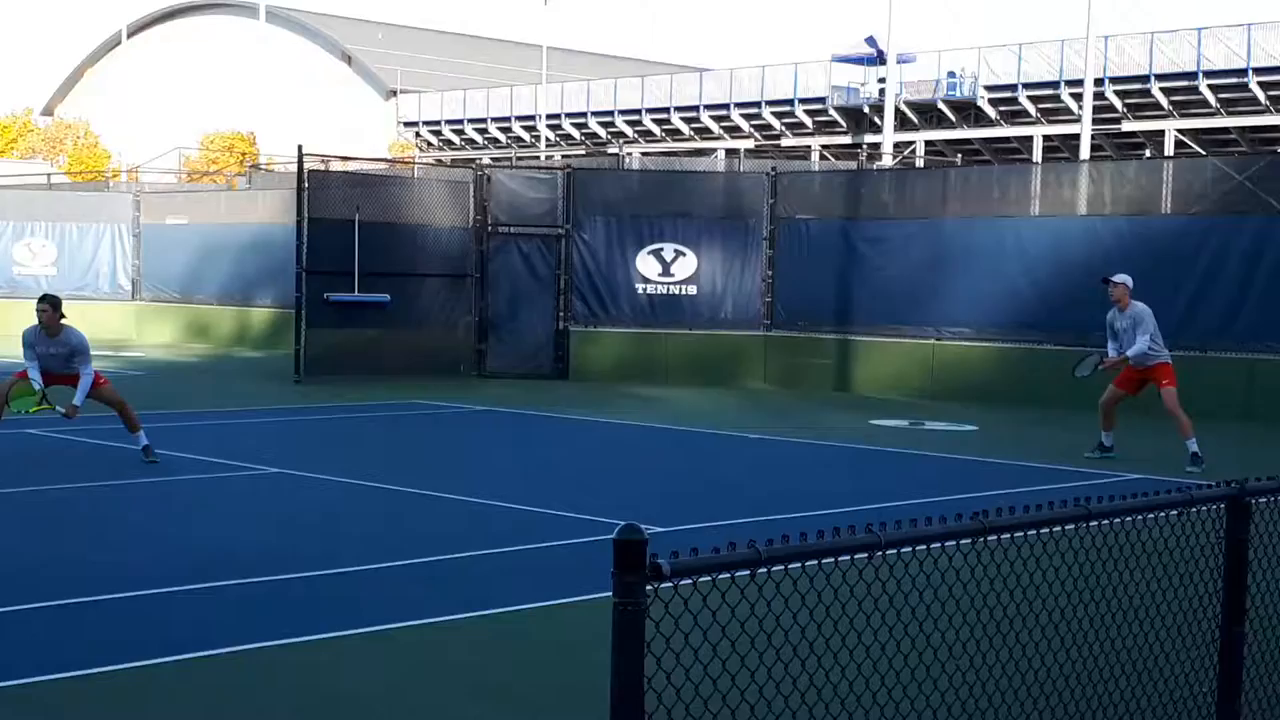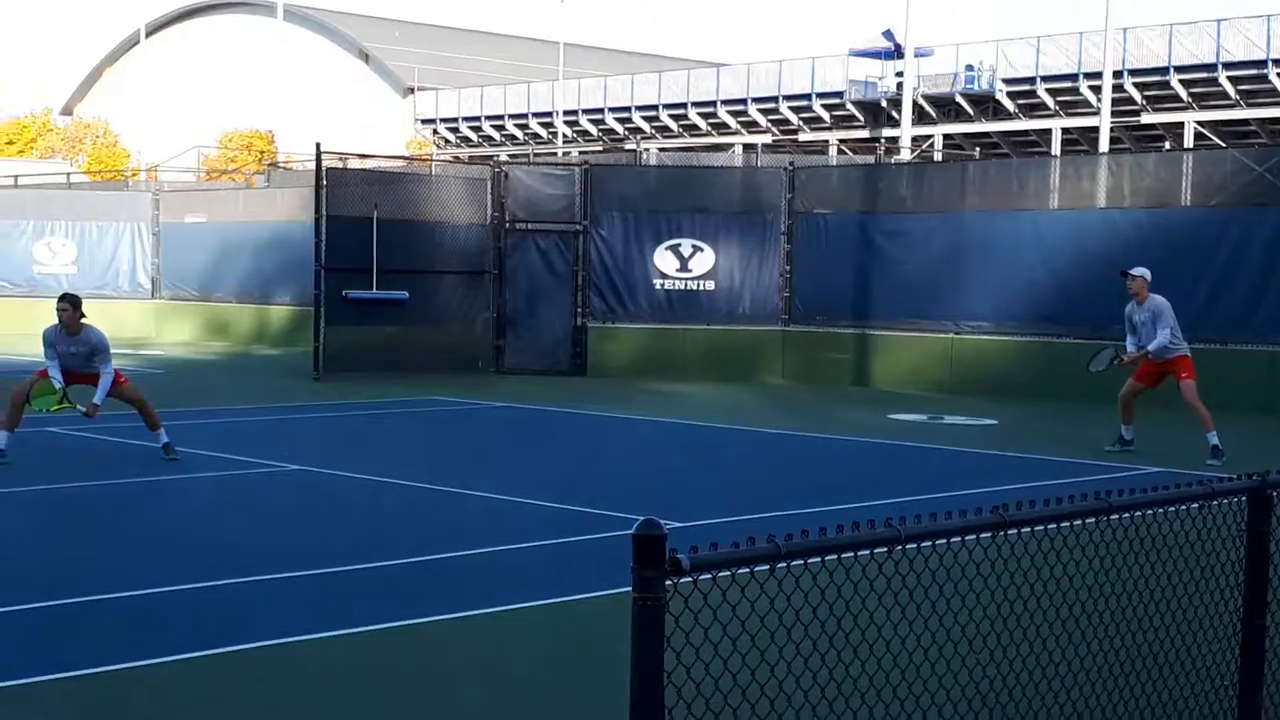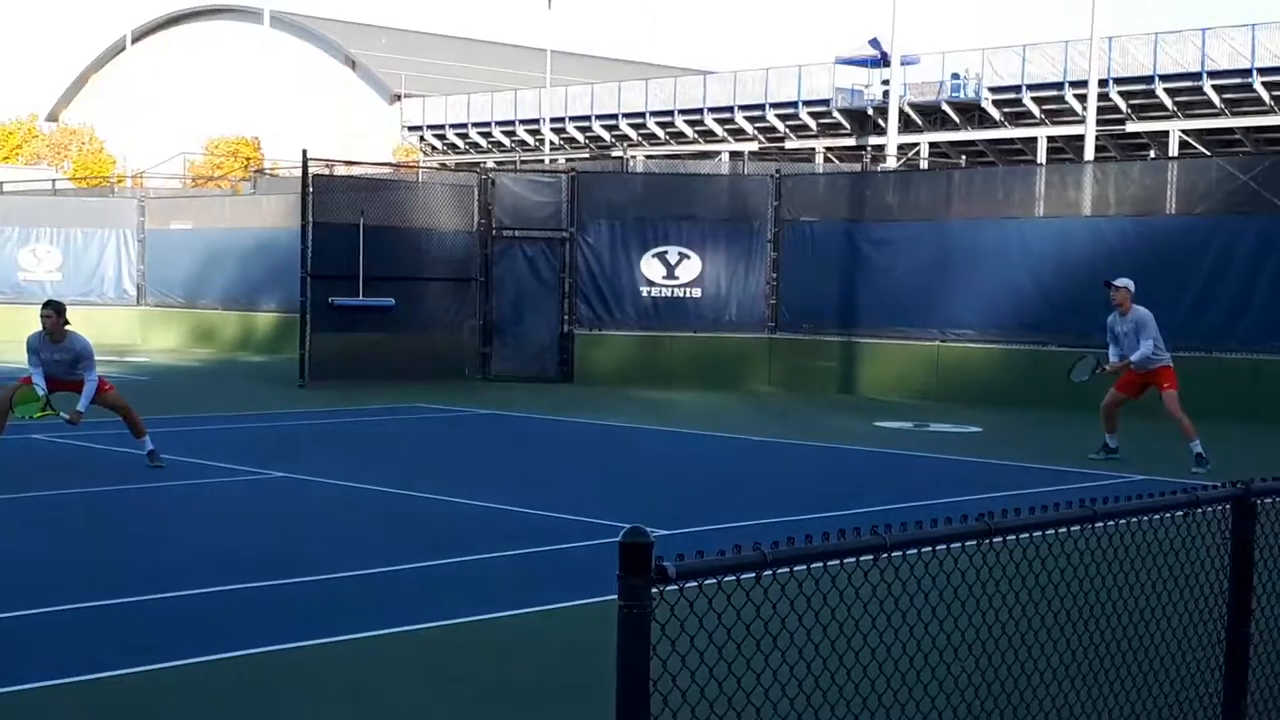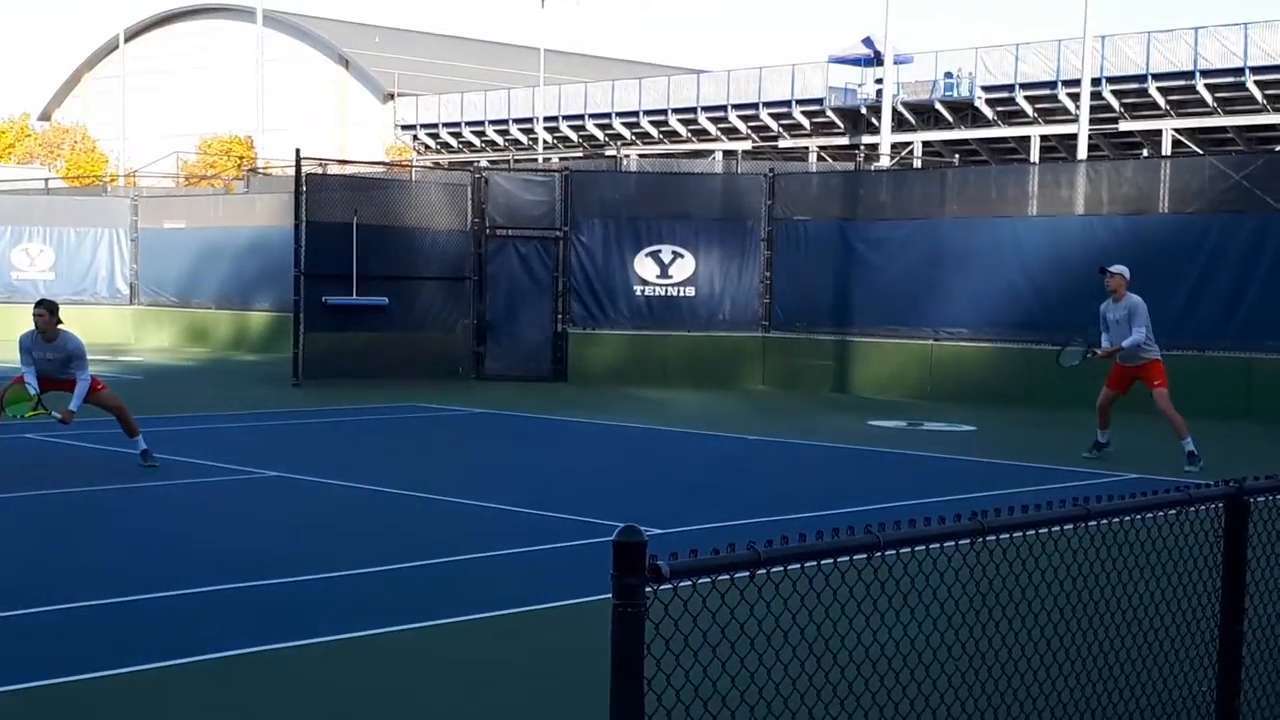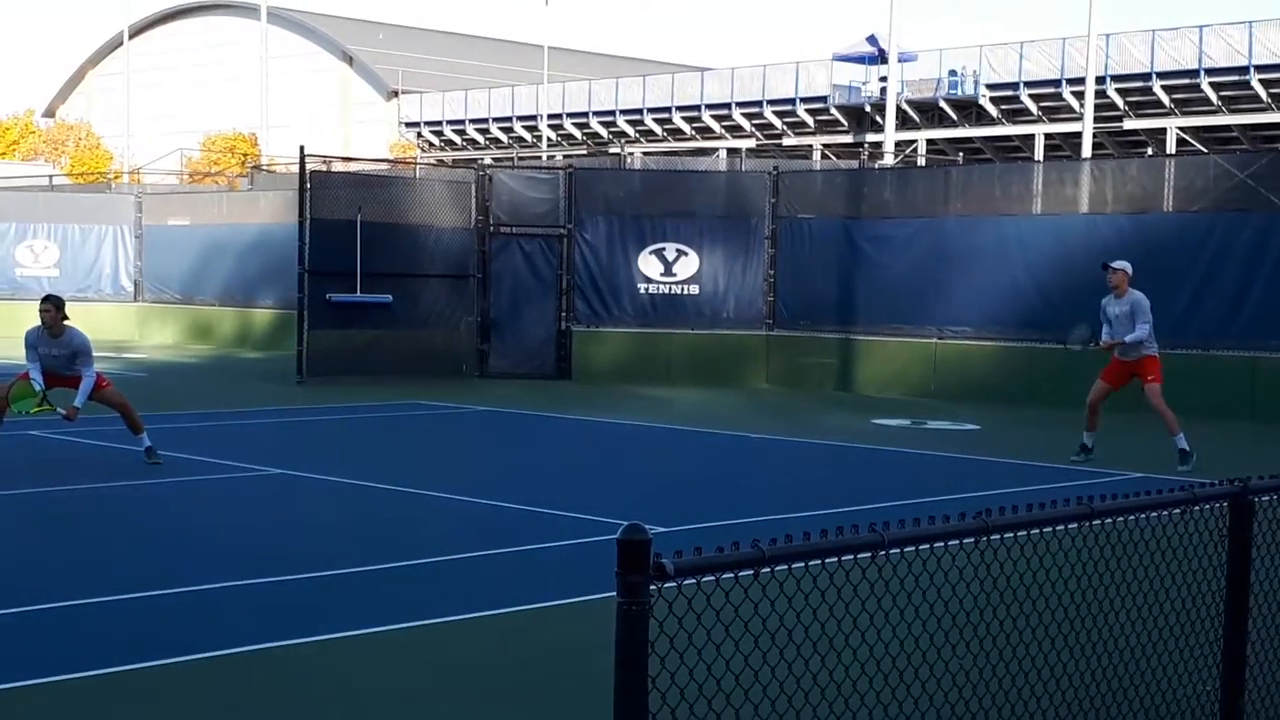
dt=0.2s
person 1, frame 1
left shoulder: (1141, 311)
right shoulder: (1111, 316)
left elbow: (1143, 345)
right elbow: (1113, 342)
left wrist: (1119, 360)
right wrist: (1111, 359)
left hip: (1158, 363)
right hip: (1135, 366)
left knee: (1172, 407)
right knee: (1105, 402)
left ankle: (1195, 455)
right ankle: (1106, 445)
person 1, frame 2
left shoulder: (1159, 304)
right shoulder: (1130, 310)
left elbow: (1163, 338)
right elbow: (1131, 336)
left wrist: (1140, 355)
right wrist: (1130, 354)
left hip: (1177, 356)
right hip: (1154, 360)
left knee: (1192, 399)
right knee: (1124, 396)
left ankle: (1216, 448)
right ankle: (1126, 439)
person 1, frame 3
left shoulder: (1142, 316)
right shoulder: (1112, 320)
left elbow: (1147, 349)
right elbow: (1113, 346)
left wrist: (1122, 364)
right wrist: (1113, 364)
left hip: (1159, 367)
right hip: (1136, 370)
left knee: (1174, 410)
right knee: (1107, 405)
left ankle: (1200, 456)
right ankle: (1111, 446)
person 1, frame 4
left shoulder: (1135, 303)
right shoulder: (1105, 308)
left elbow: (1138, 337)
right elbow: (1105, 334)
left wrist: (1114, 350)
right wrist: (1105, 350)
left hip: (1148, 361)
right hip: (1123, 363)
left knee: (1165, 408)
right knee: (1102, 405)
left ankle: (1192, 454)
right ankle: (1102, 441)
person 1, frame 5
left shoulder: (1138, 300)
right shoulder: (1106, 303)
left elbow: (1142, 333)
left wrist: (1116, 342)
right wrist: (1105, 341)
left hip: (1146, 357)
right hip: (1121, 359)
left knee: (1157, 404)
right knee: (1092, 401)
left ankle: (1184, 451)
right ankle: (1087, 446)
person 2, frame 1
left shoulder: (76, 339)
right shoulder: (29, 335)
left elbow: (86, 373)
right elbow: (32, 365)
left wrist: (76, 404)
right wrist: (38, 389)
left hip: (76, 373)
right hip: (43, 373)
left knee: (118, 401)
left ankle: (144, 445)
person 2, frame 2
left shoulder: (96, 338)
right shoulder: (50, 334)
left elbow: (107, 372)
right elbow: (53, 365)
left wrist: (96, 403)
right wrist: (58, 388)
left hip: (96, 372)
right hip: (63, 372)
left knee: (138, 400)
right knee: (19, 395)
left ankle: (164, 442)
person 2, frame 3
left shoulder: (80, 345)
right shoulder: (33, 341)
left elbow: (91, 379)
right elbow: (36, 372)
left wrist: (80, 410)
right wrist: (42, 395)
left hip: (80, 379)
right hip: (48, 379)
left knee: (123, 407)
left ankle: (149, 449)
person 2, frame 4
left shoulder: (73, 344)
right shoulder: (26, 340)
left elbow: (83, 379)
right elbow: (28, 371)
left wrist: (72, 409)
left hip: (72, 378)
right hip: (40, 379)
left knee: (117, 407)
left ankle: (143, 449)
person 2, frame 5
left shoulder: (79, 340)
right shoulder: (32, 336)
left elbow: (88, 375)
right elbow: (33, 367)
left wrist: (76, 406)
left hip: (78, 375)
right hip: (45, 375)
left knee: (122, 404)
left ankle: (147, 446)
